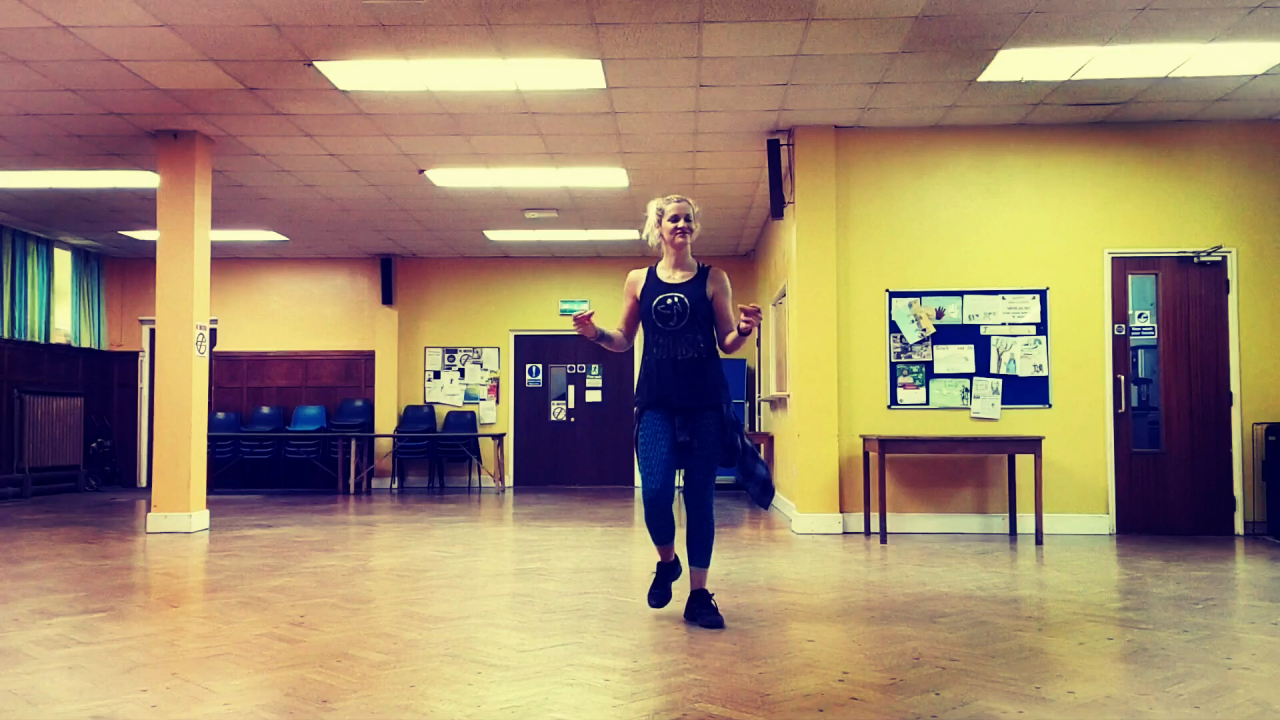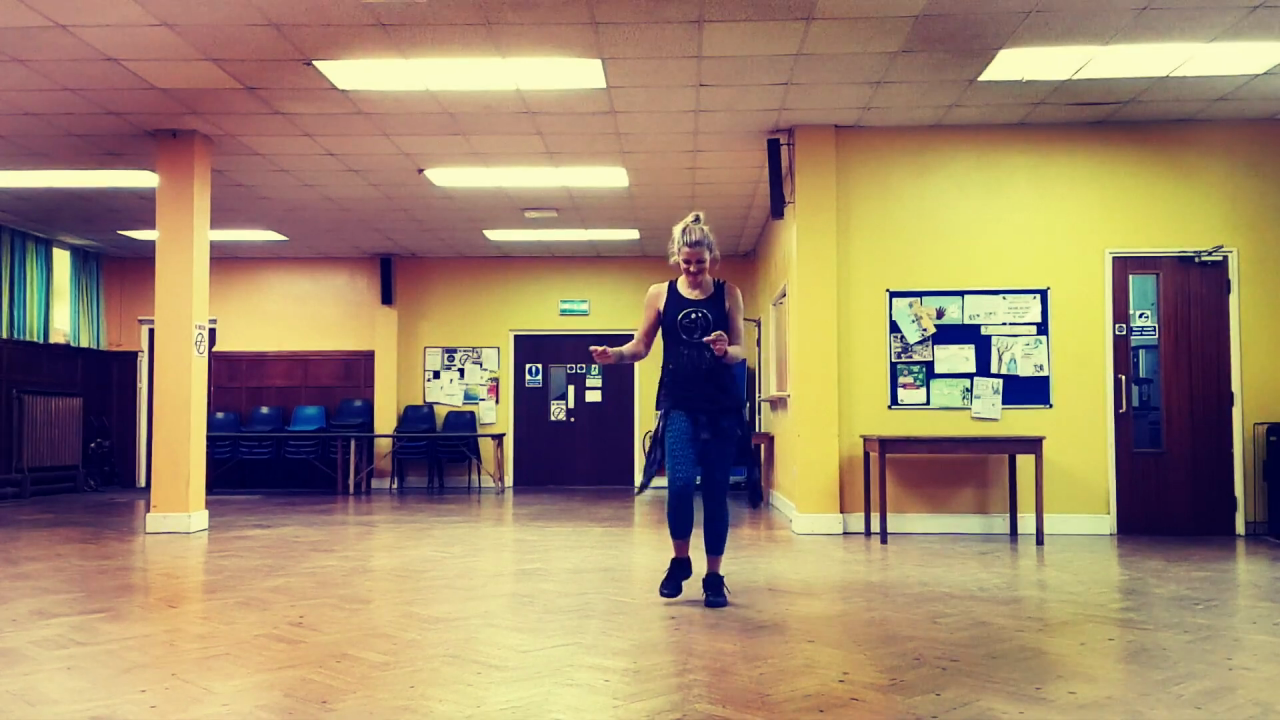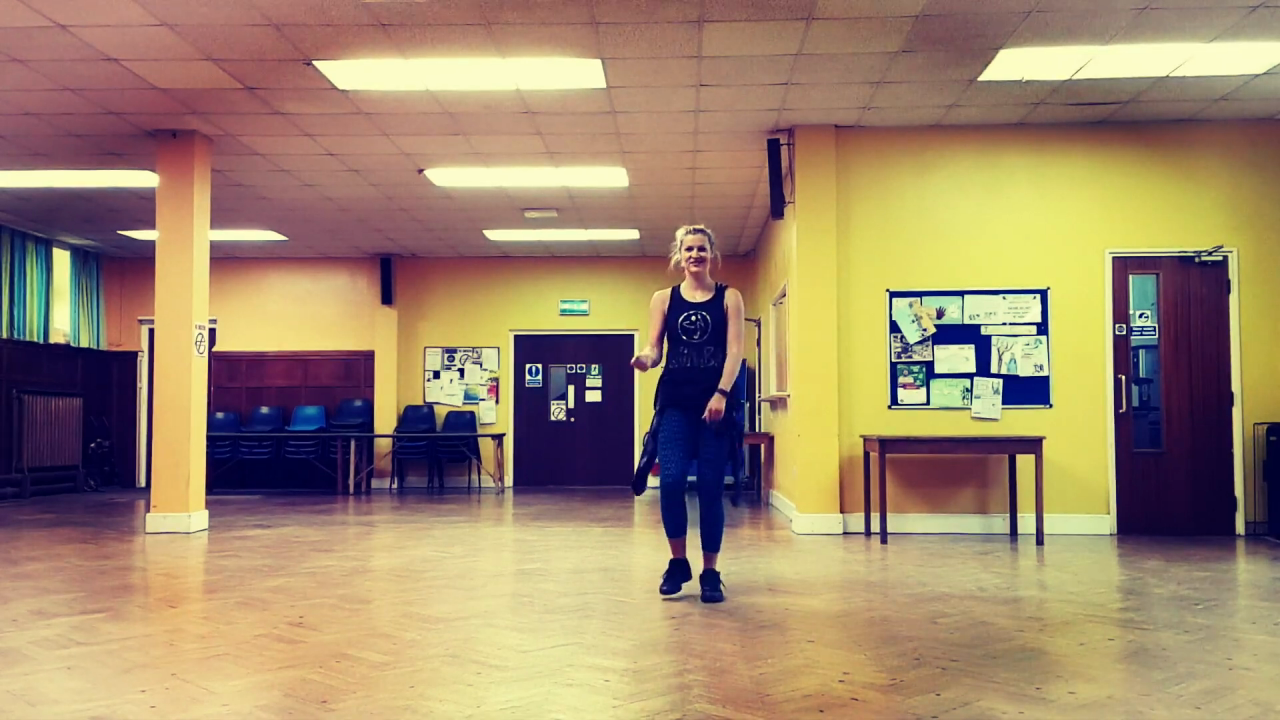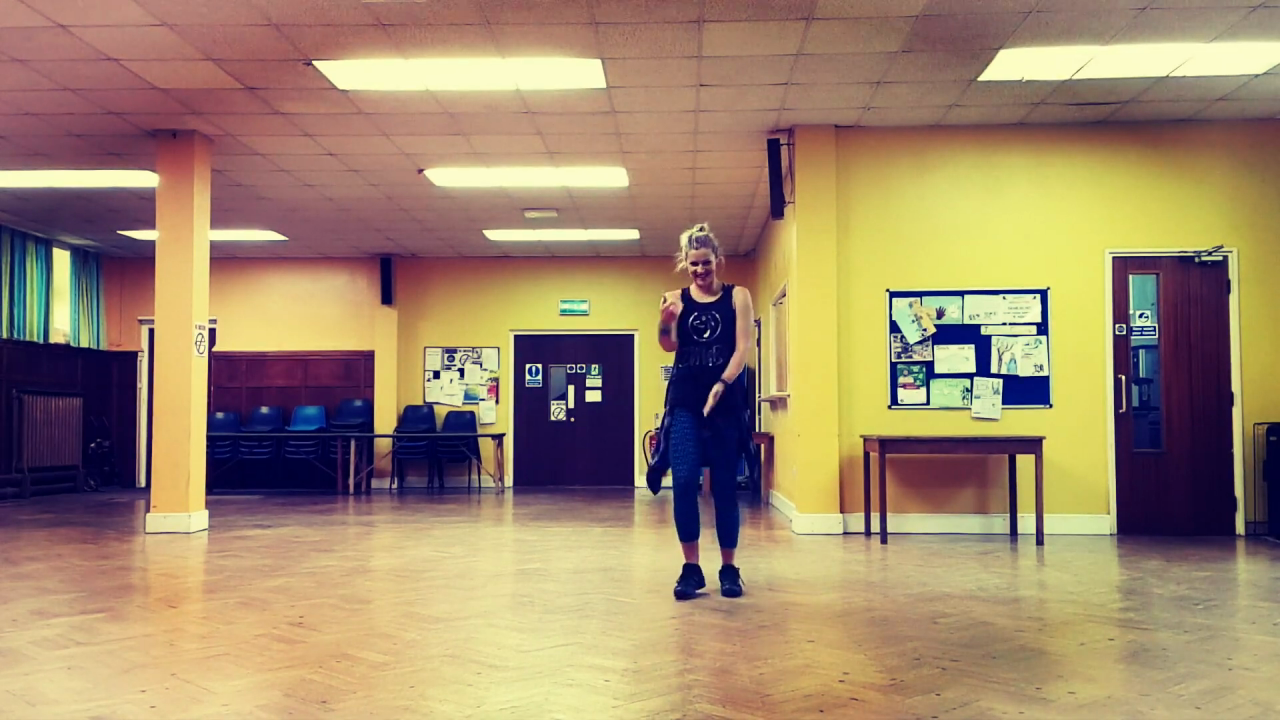
dt=1s
person 1, frame 1
left shoulder: (714, 279)
right shoulder: (638, 280)
left elbow: (727, 343)
right elbow: (625, 340)
left wrist: (743, 331)
right wrist: (595, 333)
left hip: (705, 401)
right hip: (656, 401)
left knee: (700, 497)
right knee: (655, 492)
left ankle: (699, 595)
right ankle: (667, 562)
person 1, frame 2
left shoulder: (729, 294)
right shoulder: (660, 294)
left elbow: (739, 351)
right elbow: (640, 346)
left wrist: (726, 350)
right wrist: (615, 355)
left hip: (723, 405)
right hip: (679, 404)
left knee: (716, 491)
right knee: (681, 483)
left ankle: (714, 577)
right ankle: (680, 560)
person 1, frame 3
left shoulder: (729, 297)
right shoulder: (663, 299)
left elbow: (734, 349)
right elbow: (655, 349)
left wrist: (722, 392)
right wrist: (644, 359)
left hip: (713, 401)
right hip: (674, 401)
left knee: (710, 489)
right knee: (671, 482)
left ankle: (710, 573)
right ankle: (678, 561)
person 1, frame 4
left shoulder: (738, 296)
right shoulder: (675, 299)
left elbow: (743, 348)
right elbow: (669, 346)
left wrist: (722, 385)
right wrist: (665, 323)
left hip: (726, 400)
right hip: (685, 402)
left knee: (724, 486)
right knee: (684, 482)
left ankle: (729, 568)
right ankle: (691, 568)
